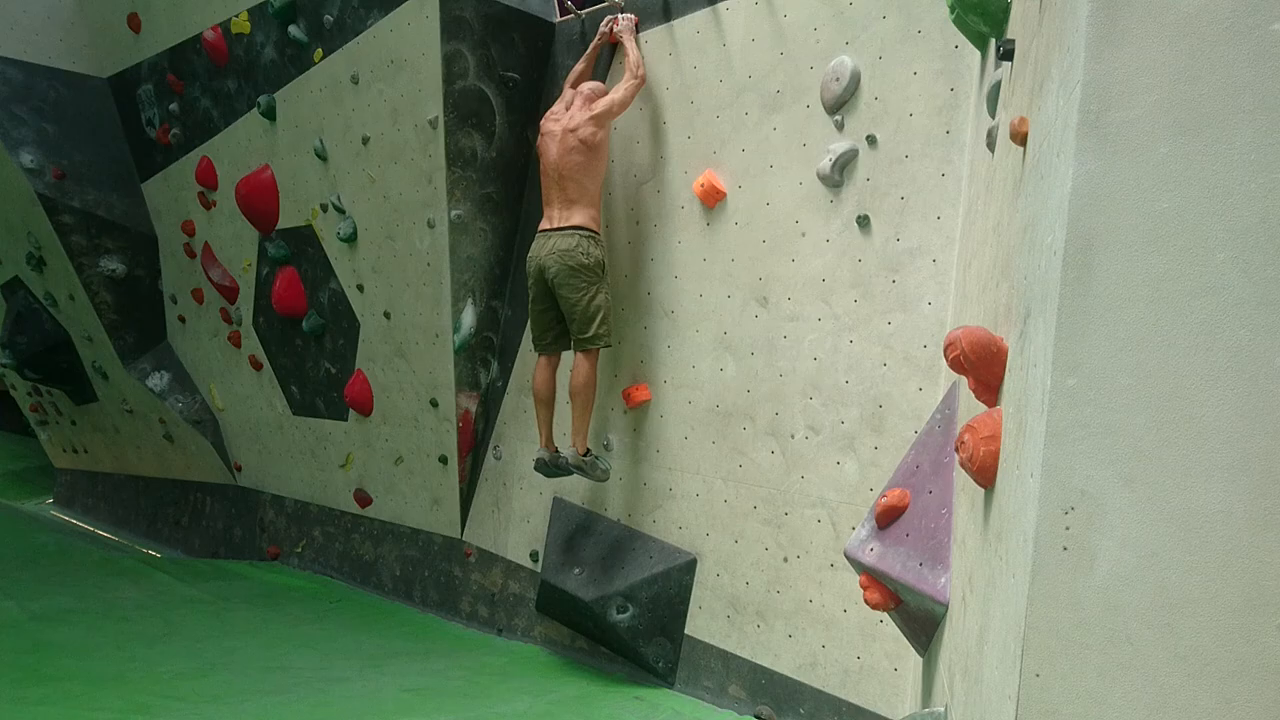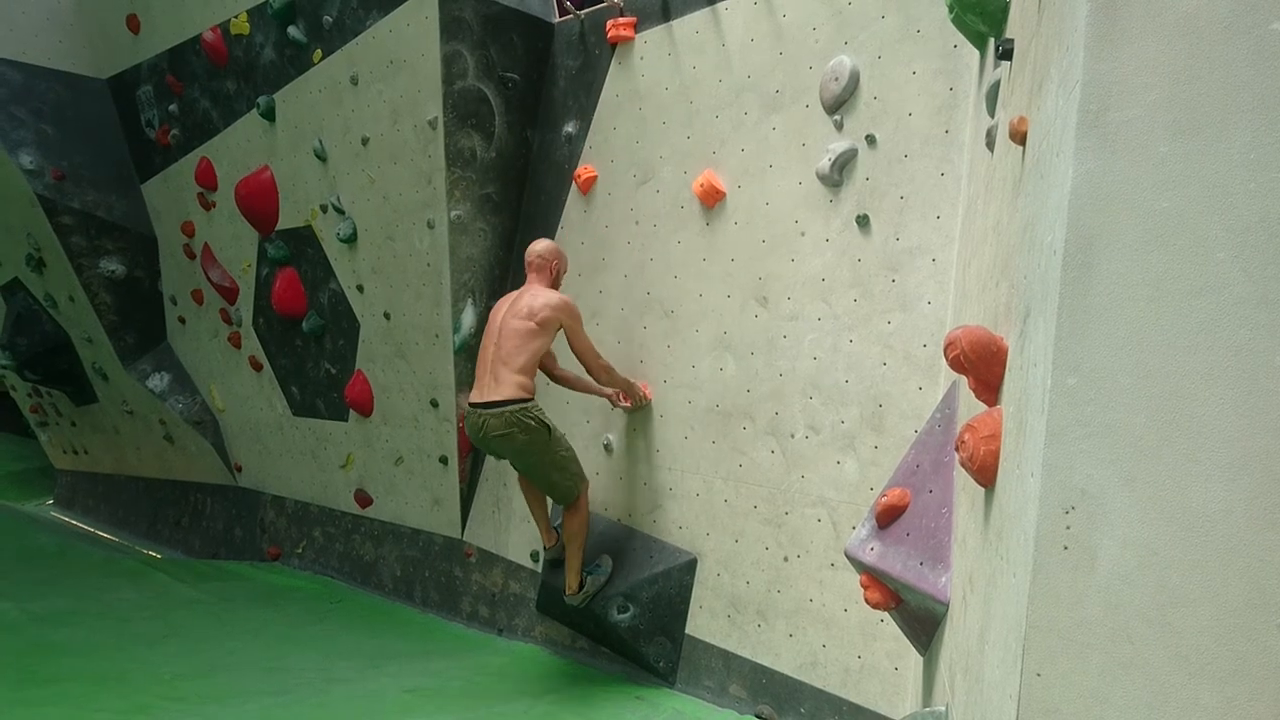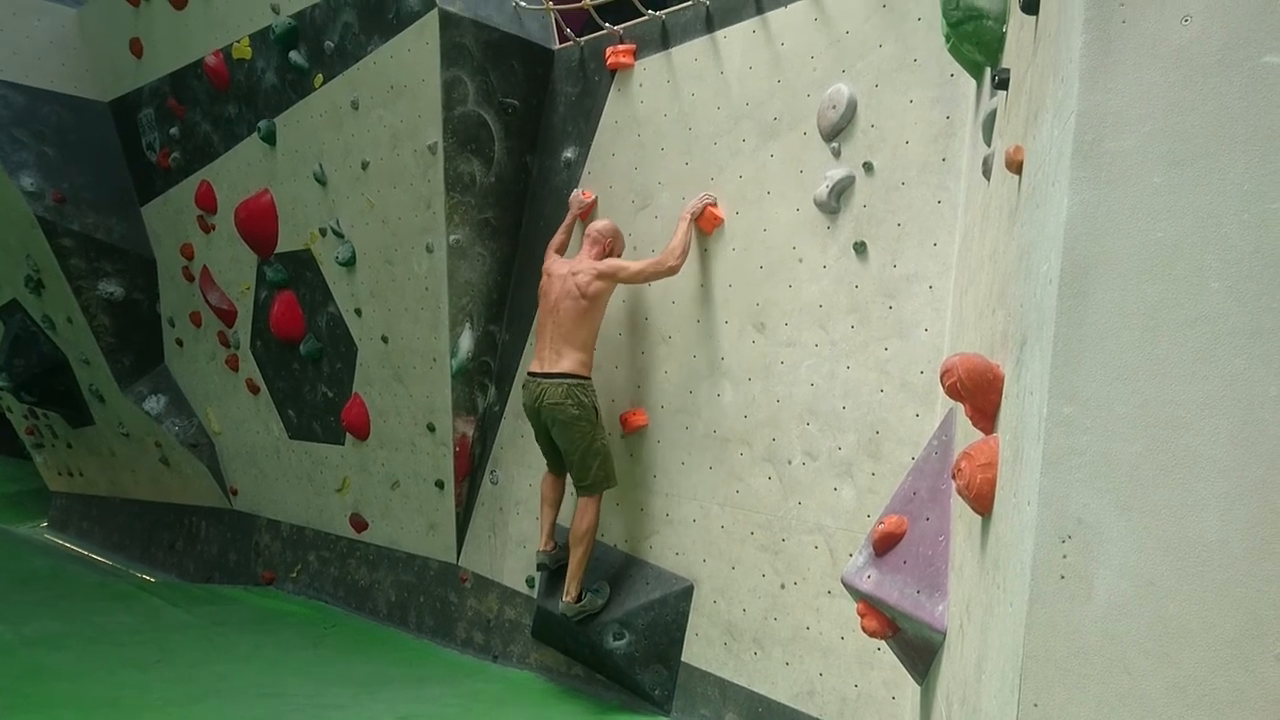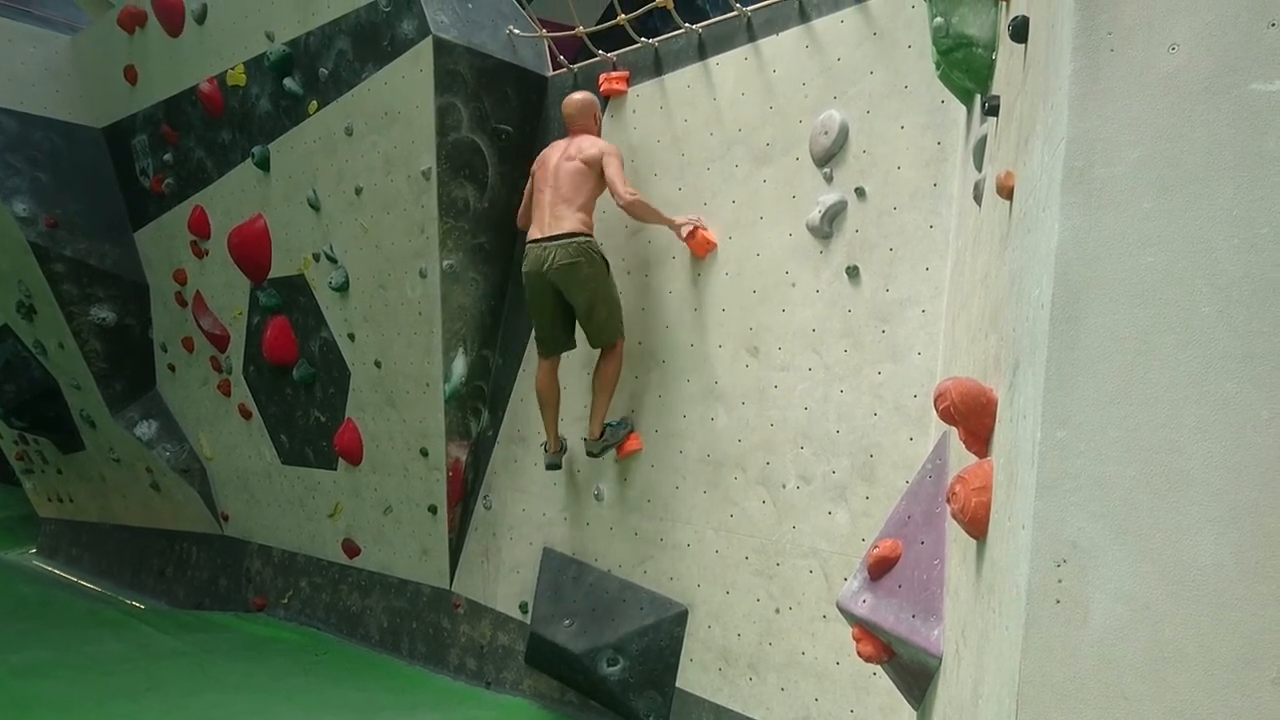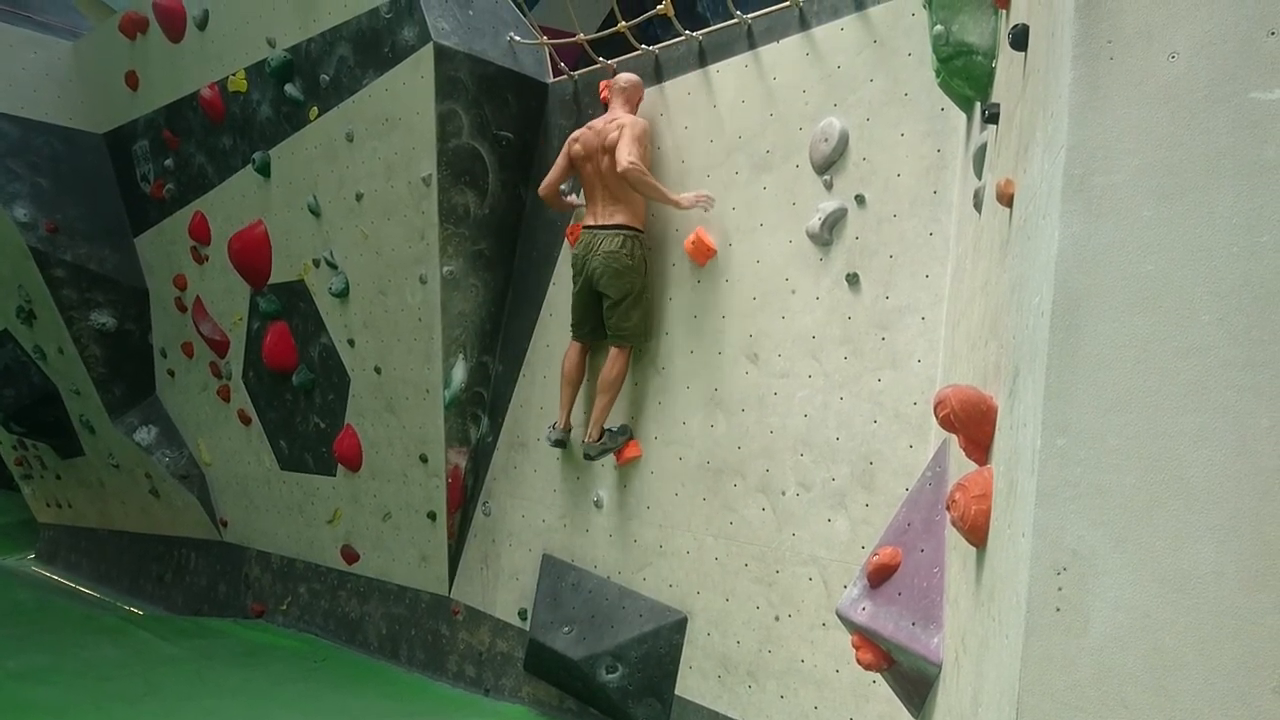
dt=1s
person 1, frame 1
left shoulder: (550, 123)
right shoulder: (593, 118)
left elbow: (573, 81)
right elbow: (636, 77)
left wrist: (600, 42)
right wrist: (626, 38)
left hip: (540, 248)
right hip: (576, 247)
left knee: (546, 354)
right knee: (586, 350)
left ankle: (546, 450)
right ankle: (578, 451)
person 1, frame 2
left shoulder: (504, 304)
right shoulder: (557, 303)
right elbow: (597, 366)
left wrist: (604, 393)
right wrist: (630, 387)
left hip: (474, 419)
right hip: (512, 417)
left knee: (529, 463)
right knee: (576, 492)
left ankle: (551, 543)
right ankle: (575, 585)
person 1, frame 3
left shoulder: (552, 267)
right shoulder: (602, 271)
right elbow: (668, 264)
left wrist: (572, 215)
right wrist: (688, 216)
left hip: (532, 387)
right hip: (568, 390)
left knee: (556, 468)
right knee: (591, 490)
left ankle: (547, 547)
right ankle: (573, 596)
person 1, frame 4
left shoulder: (546, 155)
right shoulder: (601, 148)
left elbow: (522, 220)
right elbow: (628, 200)
right wrist: (672, 222)
left hip: (533, 255)
right hip: (576, 252)
left knee: (549, 356)
right knee: (611, 343)
left ankle: (553, 446)
right ankle: (596, 435)
person 1, frame 5
left shoulder: (578, 137)
right shoulder: (633, 125)
left elbow: (546, 191)
right elbow: (627, 167)
right wrist: (678, 200)
left hip: (585, 242)
right hip: (620, 242)
left knee: (580, 339)
right knee: (620, 343)
left ankle: (562, 424)
right ankle: (595, 435)
